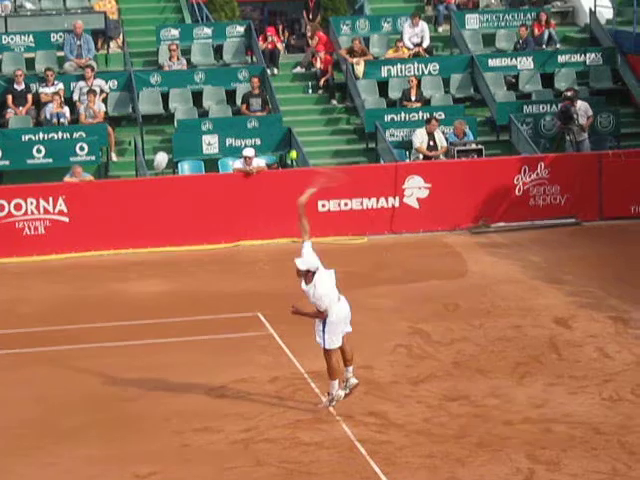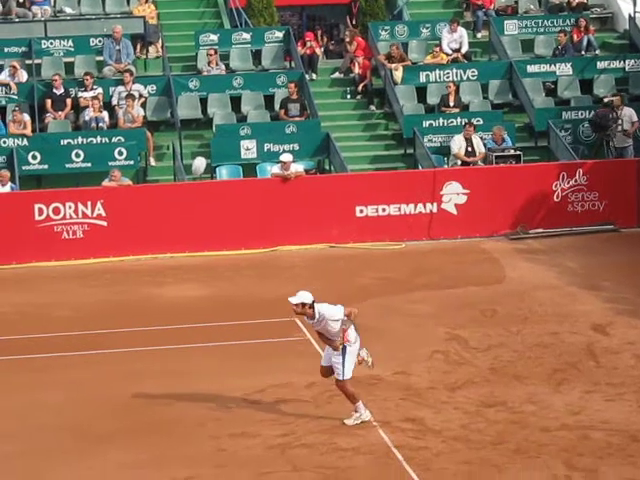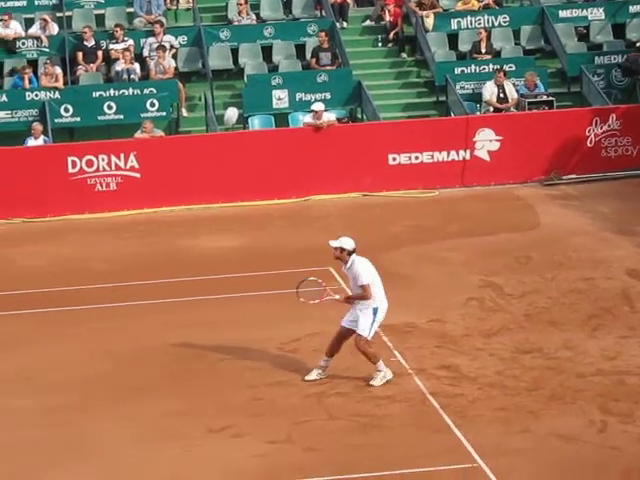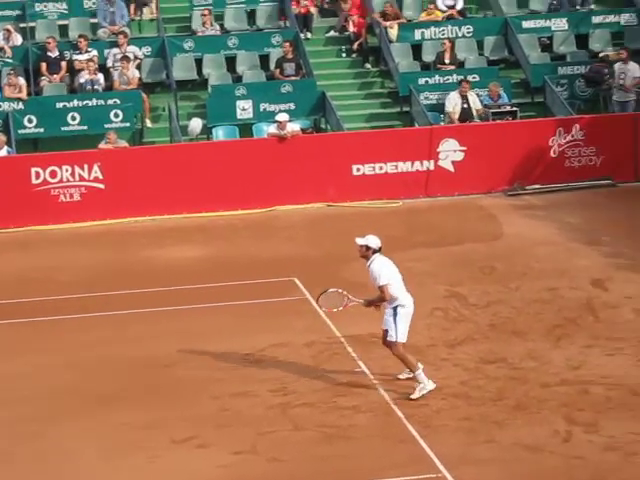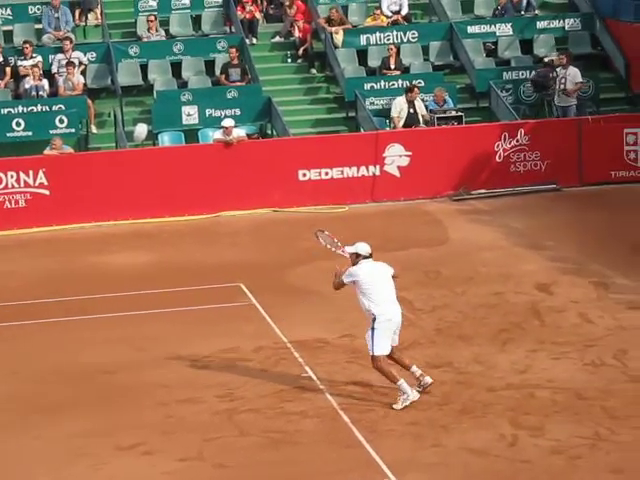
dt=0.4s
person 1, frame 1
left shoulder: (316, 292)
right shoulder: (310, 259)
left elbow: (323, 314)
right elbow: (305, 233)
left wrist: (300, 312)
right wrist: (301, 210)
left hip: (332, 319)
right hip: (341, 307)
left knee: (331, 355)
right knee: (344, 344)
left ankle: (334, 393)
right ankle: (349, 378)
person 1, frame 2
left shoulder: (326, 311)
right shoulder: (309, 316)
left elbow: (353, 311)
right elbow: (320, 333)
left wrist: (344, 331)
right wrist: (329, 343)
left hip: (347, 343)
right hip: (335, 342)
left knee: (341, 384)
right knee: (325, 373)
left ankle: (362, 413)
right ankle: (360, 355)
person 1, frame 3
left shoulder: (360, 266)
right shoulder: (349, 265)
left elbow: (368, 295)
left wrist: (348, 297)
right wrist: (350, 299)
left hip: (374, 308)
right hip: (359, 307)
left knee: (361, 344)
right knee: (339, 337)
left ankle: (383, 371)
right ankle: (321, 369)
person 1, frame 4
left shoulder: (376, 266)
right shoulder: (379, 261)
left elbow: (385, 296)
left wrist: (370, 302)
right wrist: (376, 300)
left hip: (399, 307)
right hip: (395, 306)
left knee: (397, 349)
right knee: (387, 341)
left ankle: (424, 382)
right ankle: (413, 368)
person 1, frame 5
left shoulder: (354, 271)
right shoulder: (382, 265)
left elbow: (336, 286)
right elbow: (395, 275)
left wrist: (339, 275)
left hip: (382, 319)
right hip: (395, 314)
left knee: (378, 362)
right knee: (391, 352)
left ankle: (408, 393)
right ankle: (422, 378)
